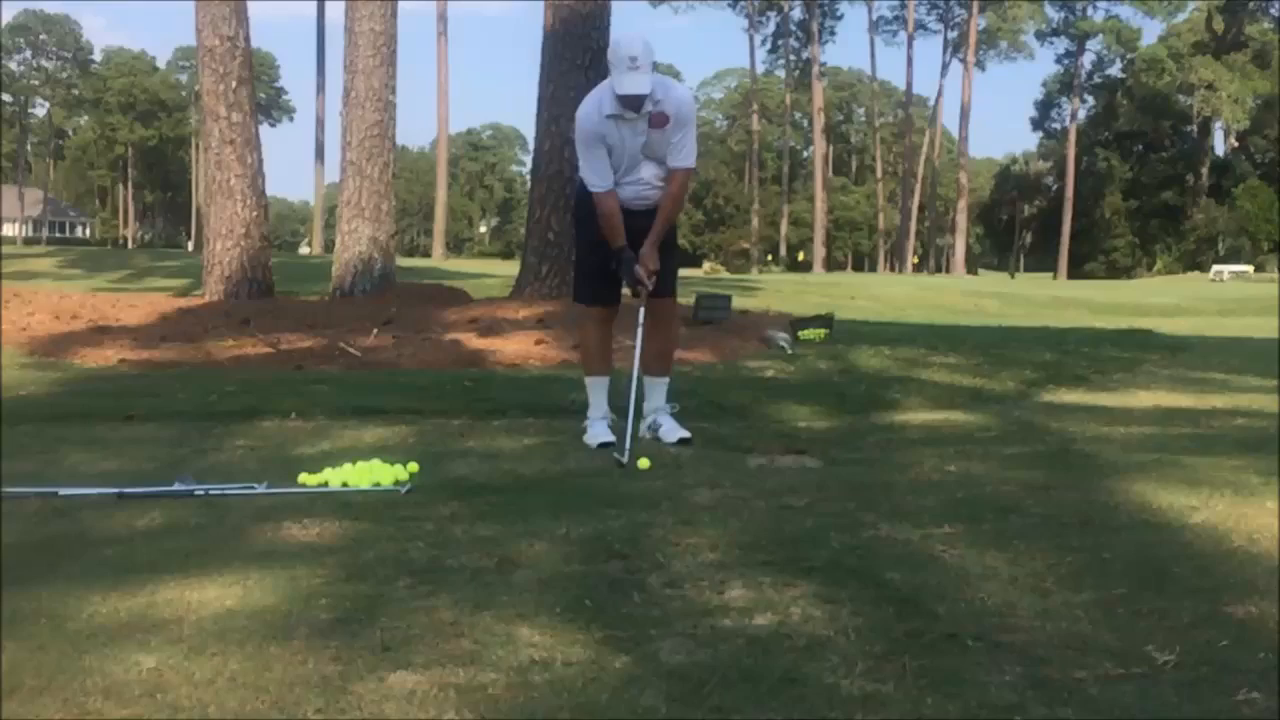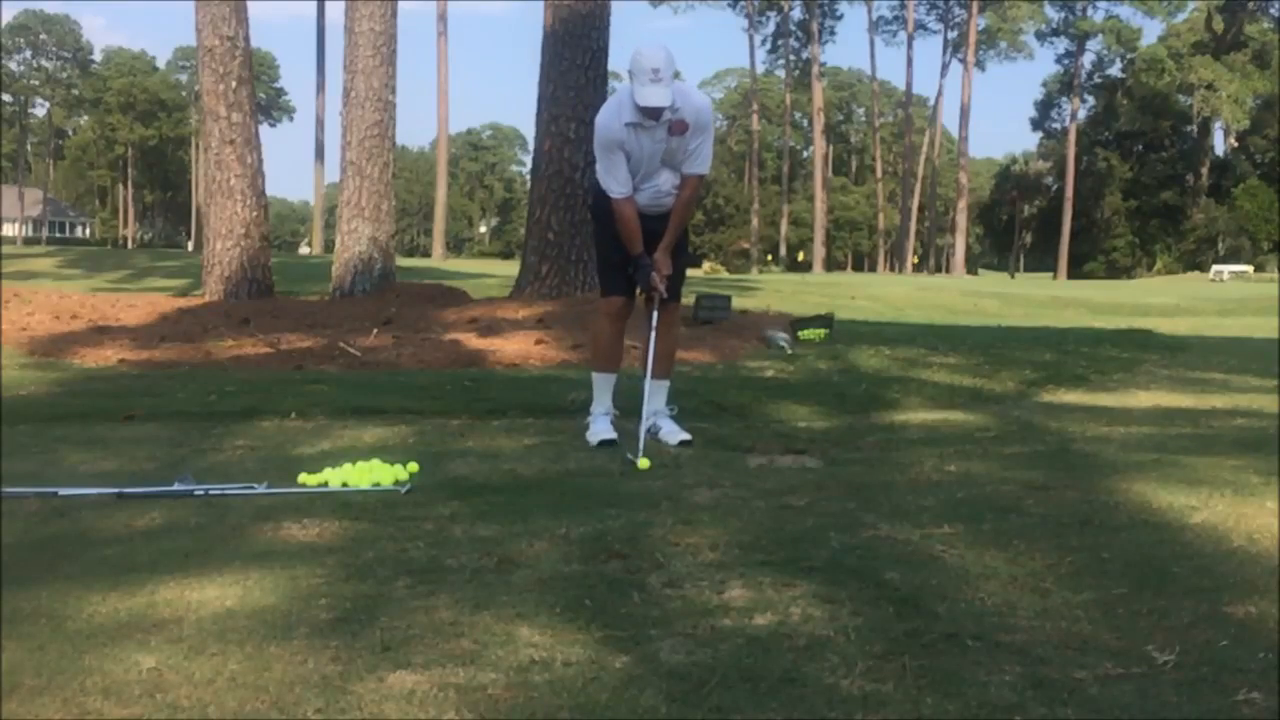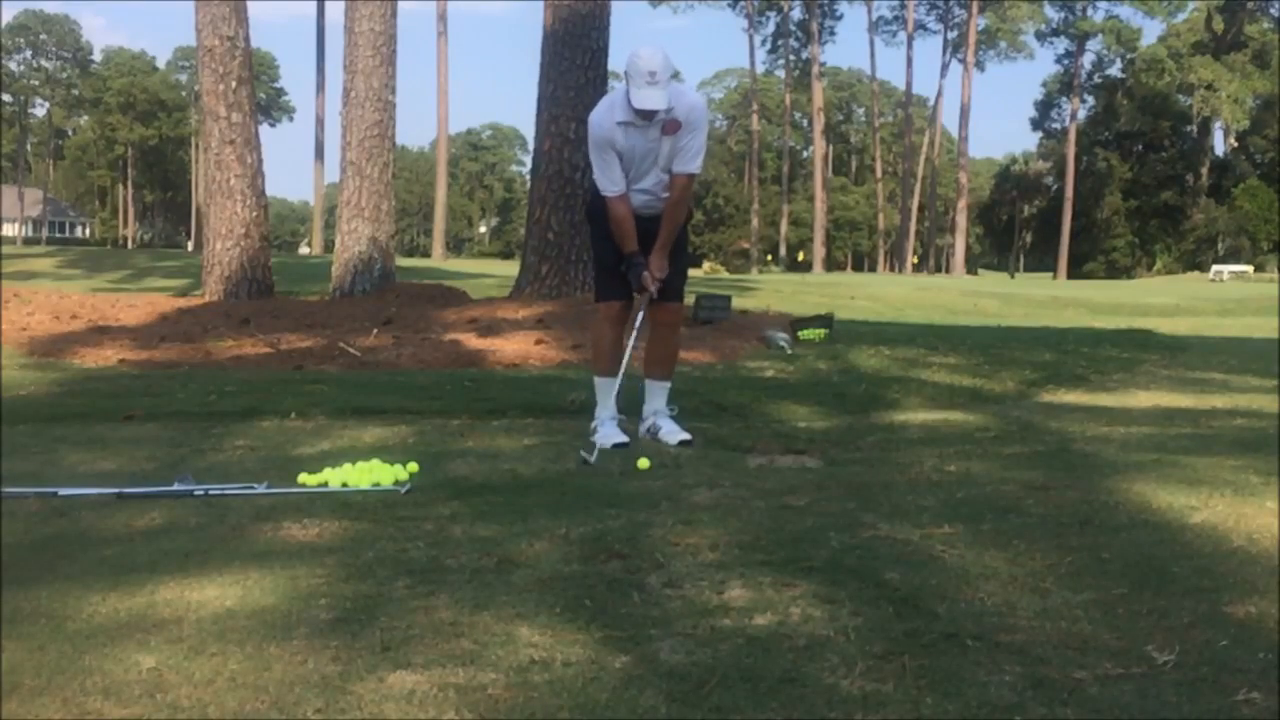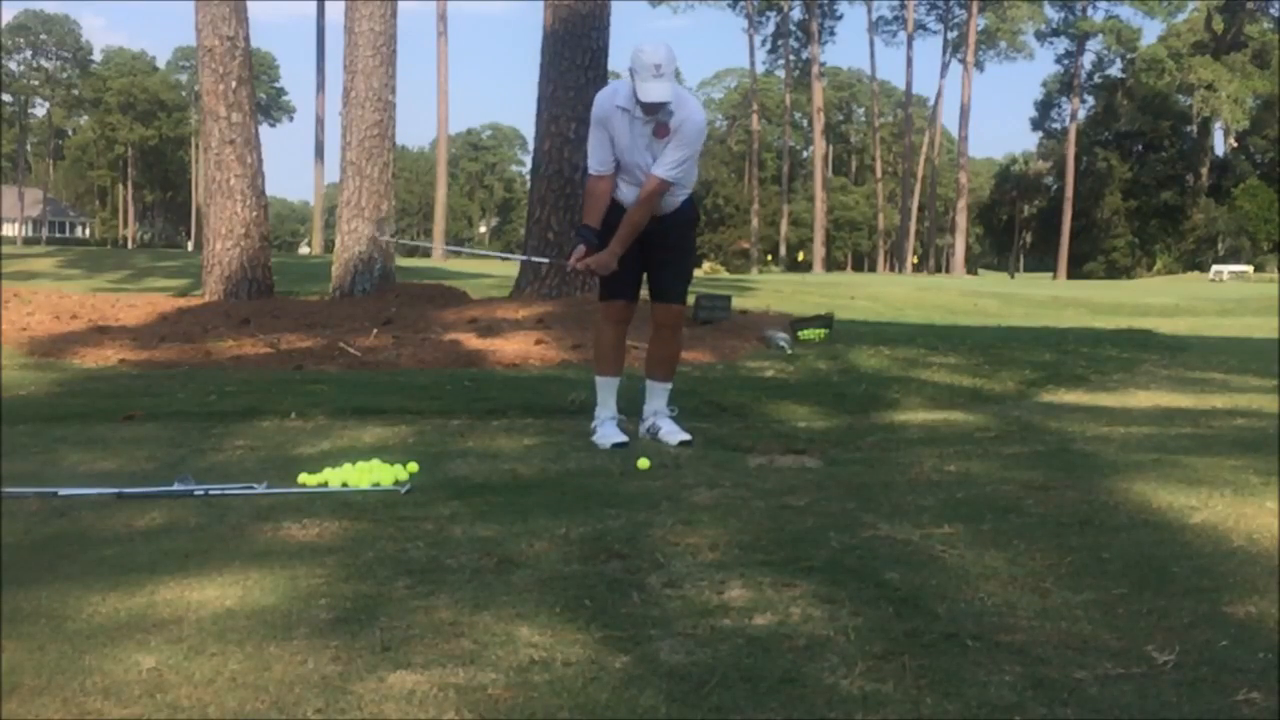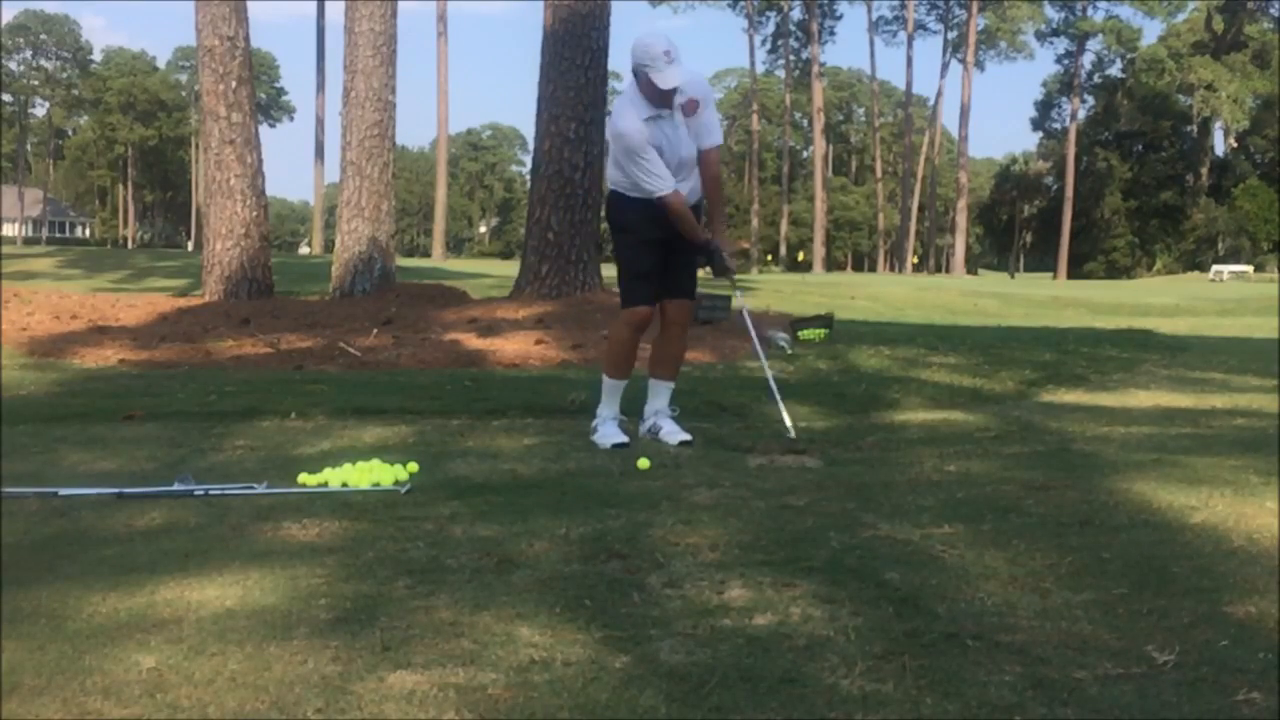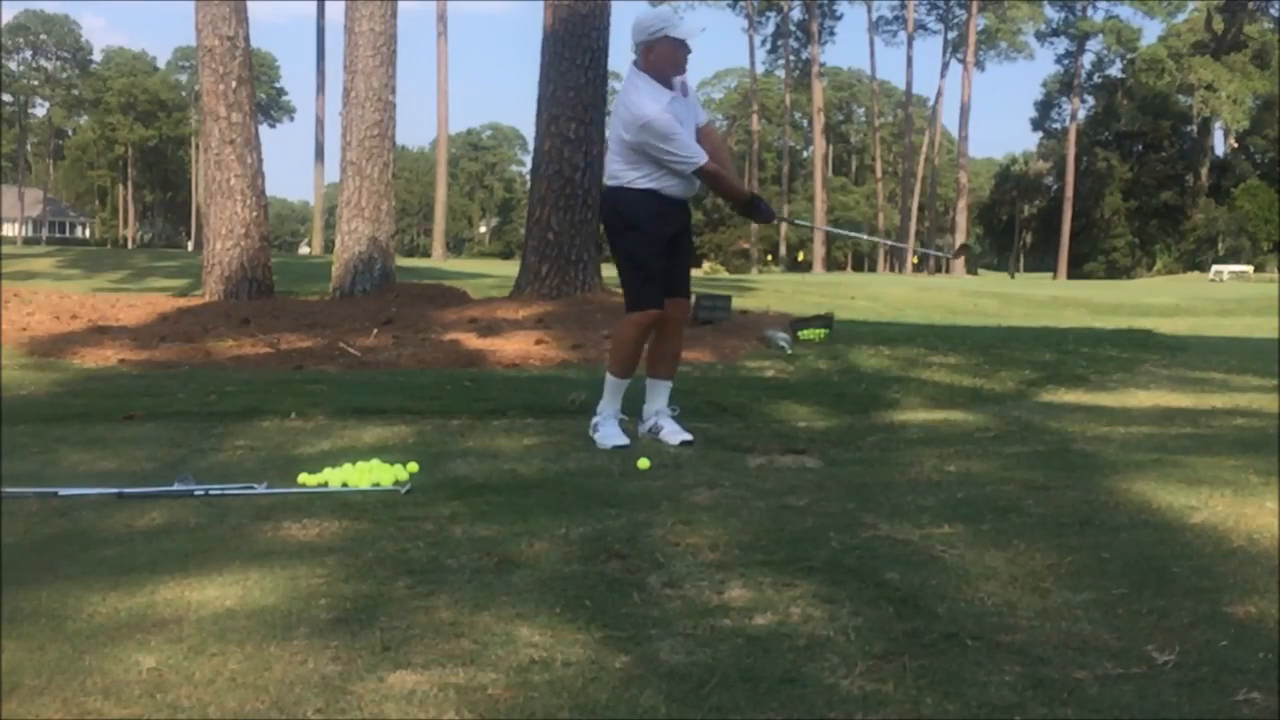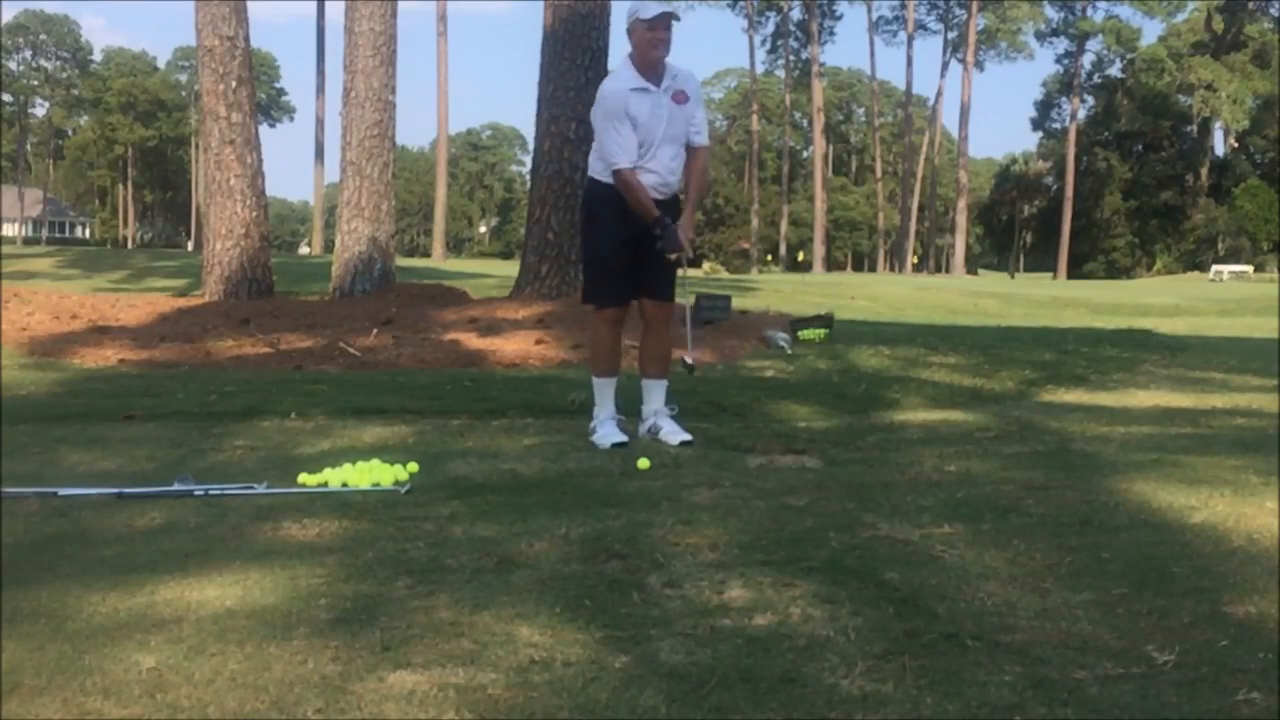
dt=0.4s
person 1, frame 1
left shoulder: (678, 100)
right shoulder: (590, 114)
left elbow: (679, 177)
right elbow: (602, 193)
left wrist: (652, 245)
right wrist: (622, 256)
left hip: (657, 211)
right hip: (601, 211)
left knee: (663, 308)
right knee: (598, 311)
left ankle: (656, 412)
right ankle: (597, 415)
person 1, frame 2
left shoulder: (698, 108)
right shoulder: (610, 121)
left elbow: (691, 185)
right elbow: (622, 199)
left wrist: (665, 251)
right wrist: (640, 262)
left hip: (670, 214)
right hip: (617, 212)
left knee: (667, 310)
right knee: (614, 305)
left ankle: (656, 413)
right ankle: (600, 412)
person 1, frame 3
left shoulder: (691, 107)
right shoulder: (603, 120)
left elbow: (681, 186)
right elbow: (615, 197)
left wrist: (660, 254)
right wrist: (634, 262)
left hip: (667, 215)
right hip: (614, 215)
left knee: (669, 313)
right knee: (612, 309)
left ankle: (655, 413)
right ankle: (605, 416)
person 1, frame 4
left shoulder: (690, 116)
right shoulder: (606, 104)
left elbow: (653, 191)
right elbow: (600, 177)
left wrist: (613, 252)
right wrist: (587, 236)
left hip: (673, 217)
right hip: (619, 211)
left knee: (670, 315)
right knee: (615, 310)
left ankle: (656, 414)
right ankle: (605, 416)
person 1, frame 5
left shoulder: (695, 88)
right shoulder: (628, 124)
left elbow: (710, 161)
right elbow: (669, 196)
left wrist: (715, 228)
right wrist: (710, 247)
left hip: (685, 213)
right hip: (636, 214)
left knee: (679, 314)
right knee: (638, 311)
left ankle: (656, 412)
right ankle: (605, 415)
person 1, frame 6
left shoulder: (673, 79)
right shoulder: (647, 111)
left elbow: (706, 133)
right elbow: (703, 168)
left wrist: (738, 192)
right wrist: (750, 201)
left hip: (673, 207)
right hip: (636, 210)
left knee: (677, 311)
right knee: (646, 312)
left ankle: (656, 414)
right ankle: (606, 415)
person 1, frame 7
left shoulder: (687, 85)
right shoulder: (615, 92)
left elbow: (699, 153)
right elbow: (624, 172)
left wrist: (687, 218)
right wrist: (658, 226)
left hip: (664, 207)
right hip: (613, 205)
left knee: (660, 311)
right knee: (610, 310)
left ankle: (655, 414)
right ankle: (604, 416)
